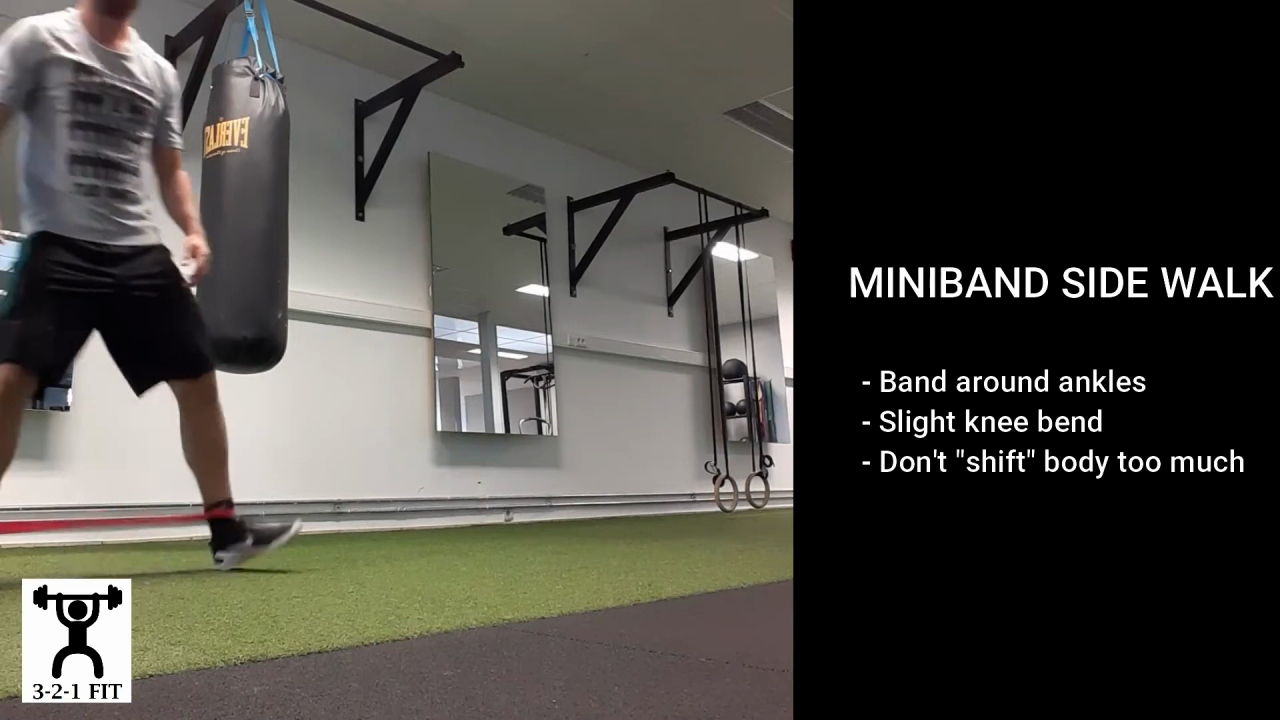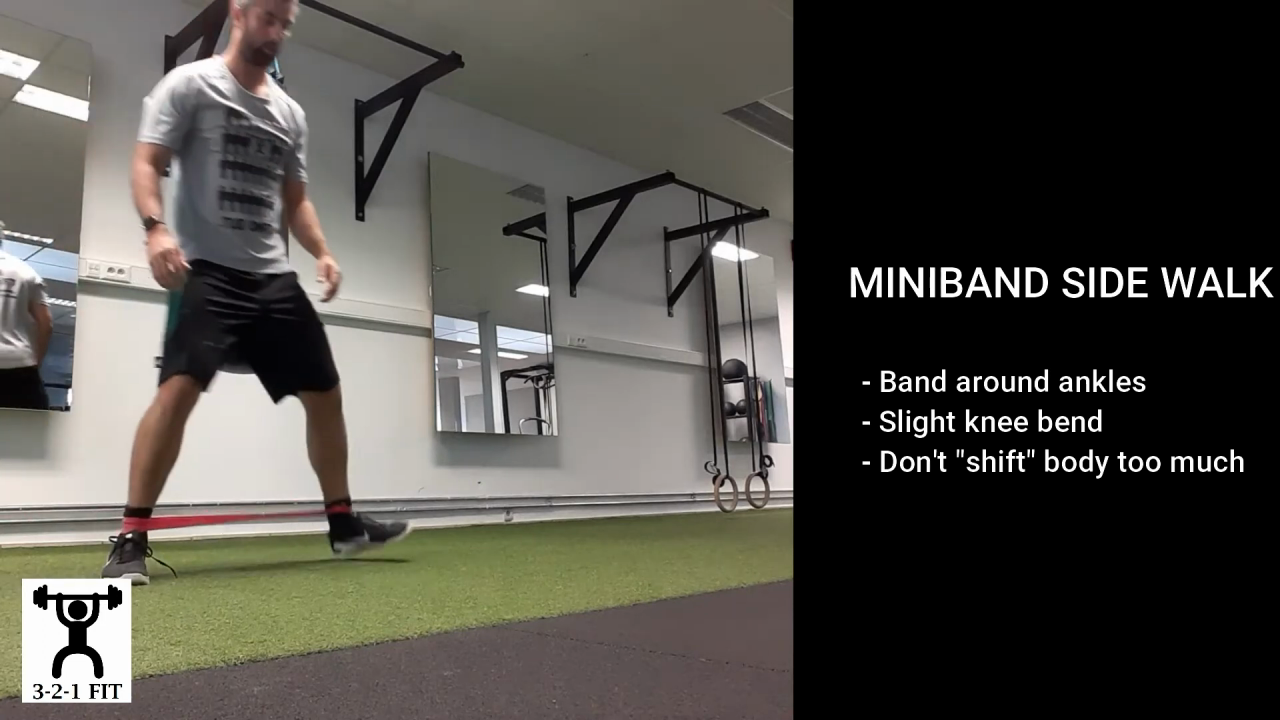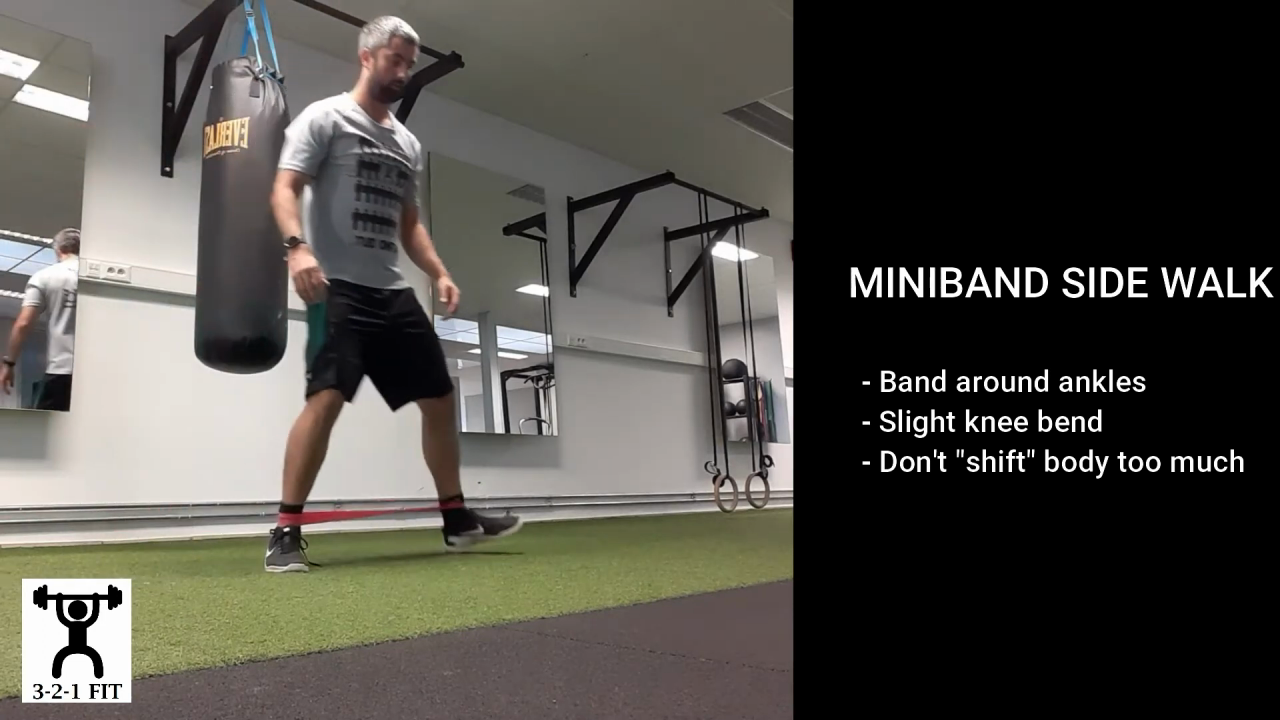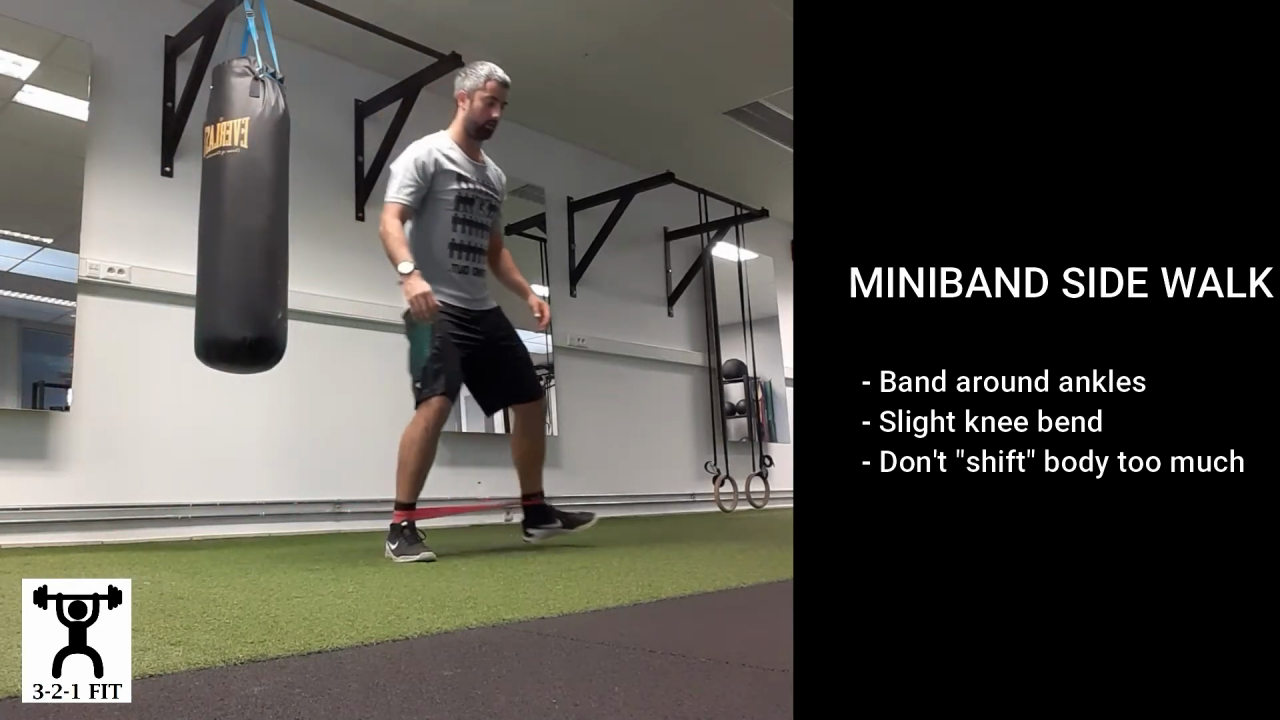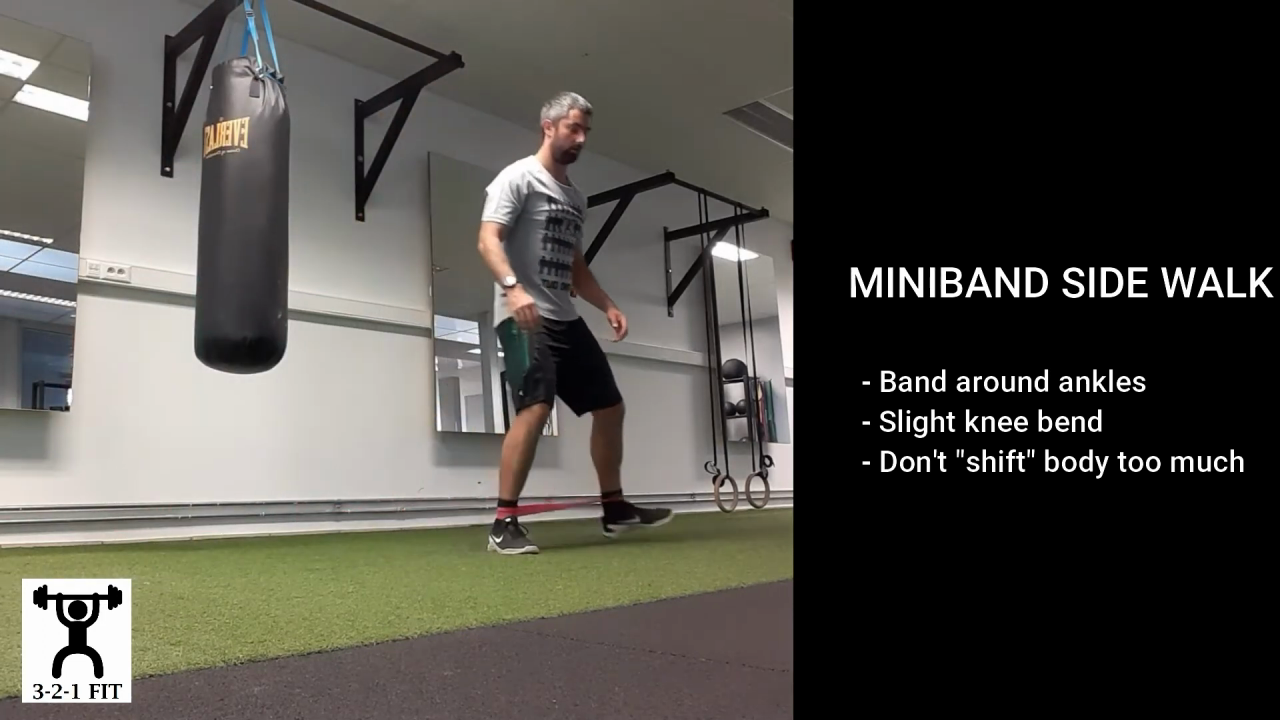
dt=1s
person 1, frame 1
left shoulder: (156, 68)
left elbow: (170, 164)
left wrist: (194, 231)
left hip: (139, 249)
right hip: (60, 241)
left knee: (198, 382)
left ankle: (227, 531)
person 1, frame 2
left shoulder: (290, 111)
right shoulder: (191, 86)
right elbow: (147, 162)
left wrist: (322, 251)
right wrist: (156, 227)
left hip: (272, 274)
right hip: (209, 269)
left knee: (325, 392)
right knee: (179, 387)
left ankle: (345, 524)
right ankle: (131, 538)
person 1, frame 3
left shoulder: (405, 141)
right shoulder: (327, 119)
right elbow: (286, 188)
left wrist: (440, 272)
right wrist: (297, 246)
left hip: (392, 291)
right hip: (340, 284)
left knee: (440, 396)
right knee: (328, 394)
left ankle: (457, 518)
right ankle: (286, 532)
person 1, frame 4
left shoulder: (492, 174)
right shoulder: (427, 155)
right elbow: (391, 221)
left wrist: (528, 292)
right wrist: (409, 273)
left hip: (482, 309)
right hip: (437, 307)
left knee: (531, 401)
right knee: (435, 402)
left ankle: (536, 513)
right ankle: (401, 527)
person 1, frame 5
left shoulder: (574, 195)
right shoulder: (519, 177)
right elbow: (488, 239)
left wrist: (607, 305)
right wrist: (512, 287)
left hip: (565, 318)
right hip: (525, 316)
left knee: (610, 406)
right knee: (533, 406)
left ankle: (615, 509)
right ankle: (504, 523)
